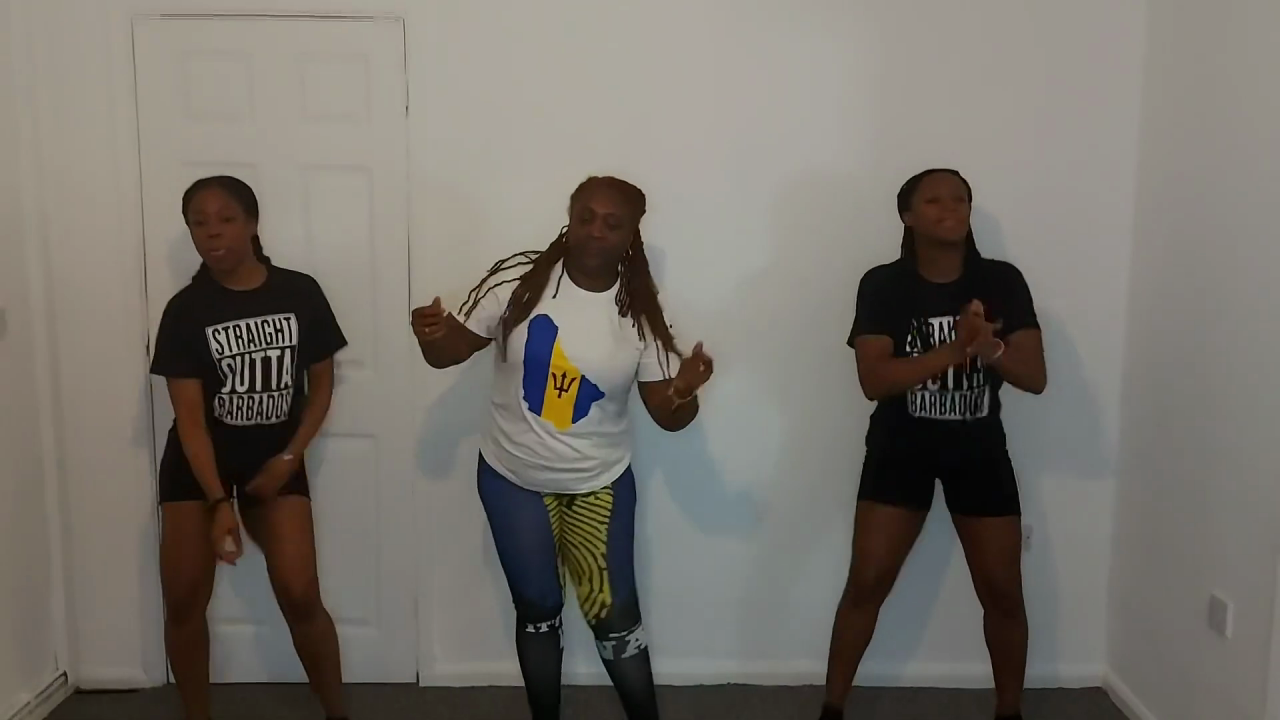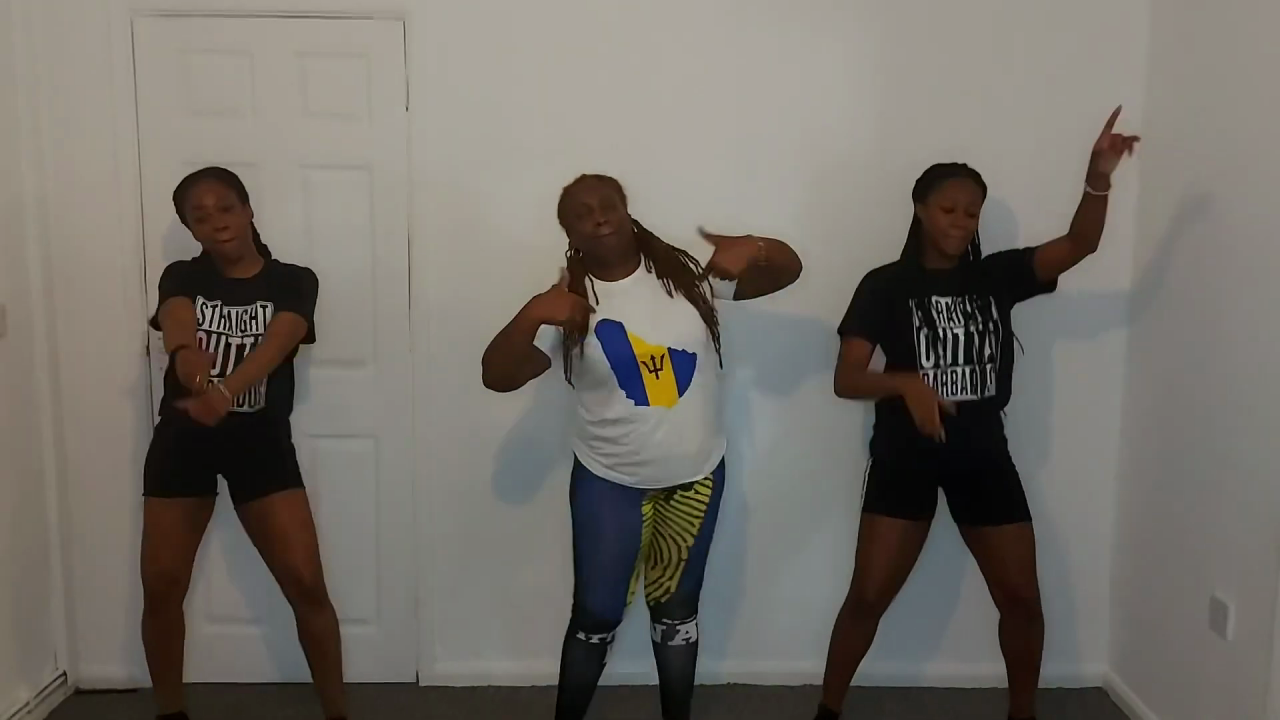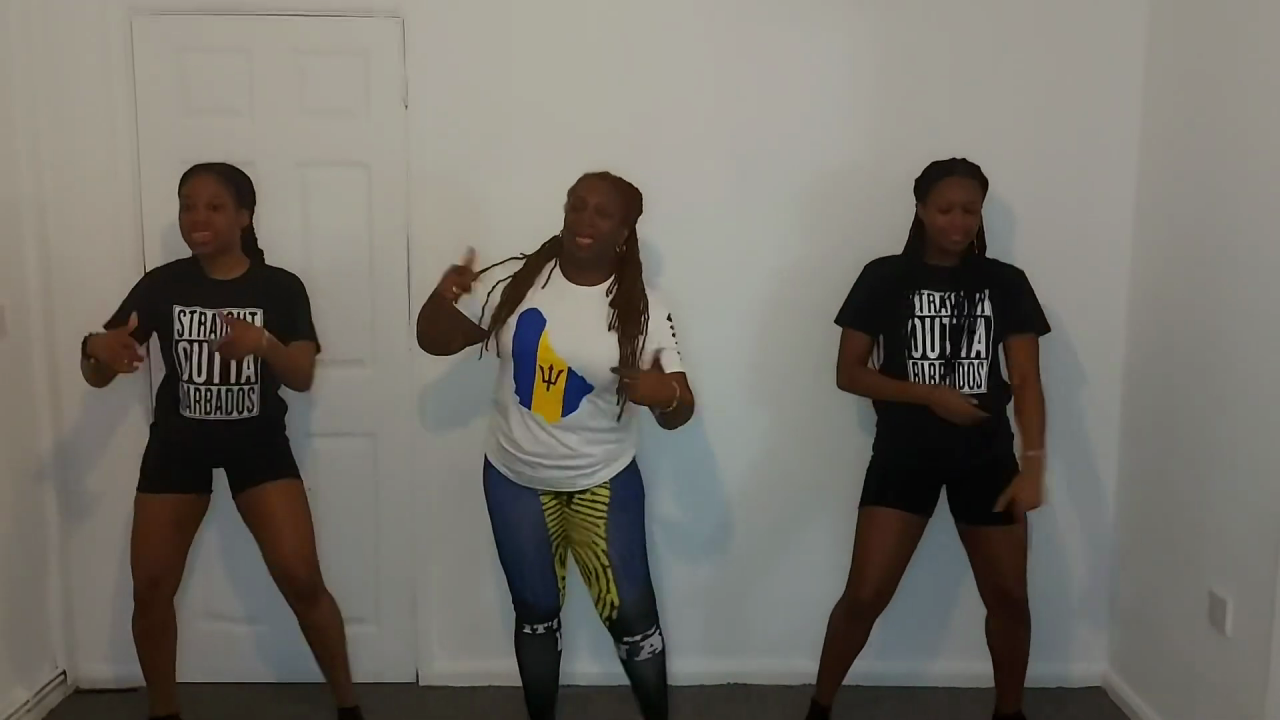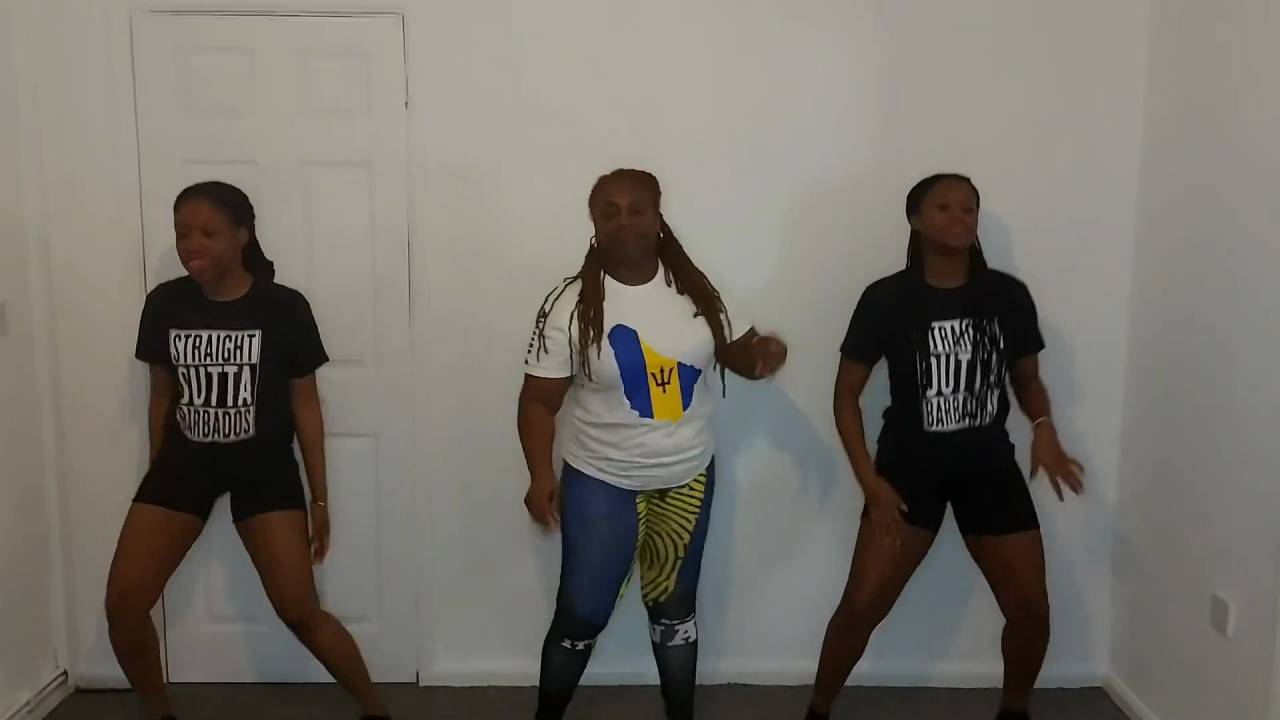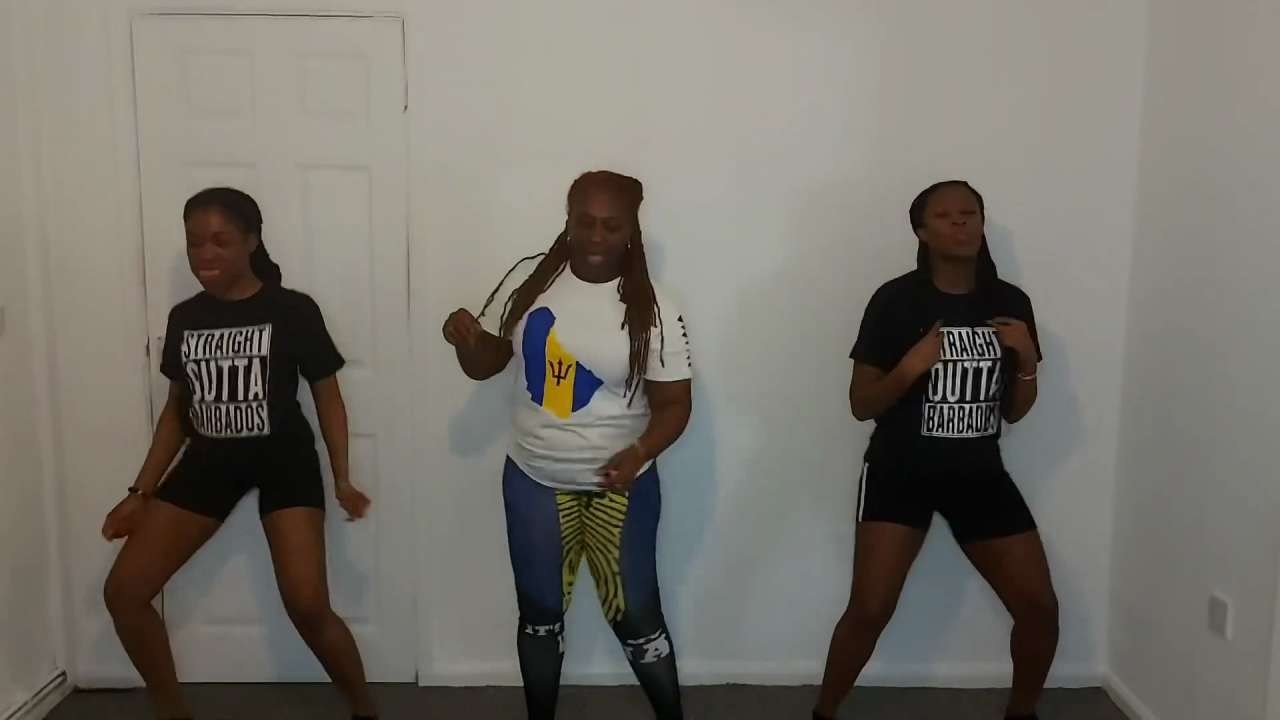
dt=1s
person 1, frame 1
left shoulder: (1001, 281)
right shoulder: (883, 285)
left elbow: (1035, 377)
right elbow: (874, 382)
left wrist: (989, 348)
right wrist: (949, 352)
left hip: (978, 451)
right hip: (900, 448)
left knee: (1003, 593)
right knee: (866, 587)
person 1, frame 2
left shoulder: (999, 275)
right shoulder: (886, 285)
left elbow: (1082, 244)
right elbow: (846, 378)
left wrist: (1099, 179)
right wrist: (901, 384)
left hip: (984, 456)
right hip: (906, 454)
left knee: (1021, 601)
right knee: (869, 596)
person 1, frame 3
left shoulder: (1006, 283)
right shoulder: (884, 278)
left elbow: (1026, 377)
right elbow: (849, 371)
left wrist: (1033, 460)
right wrist: (929, 395)
left hip: (986, 453)
right hip: (905, 452)
left knee: (1010, 599)
right knee: (865, 596)
person 1, frame 4
left shoulder: (1006, 294)
right shoulder: (885, 299)
left elbow: (1027, 378)
right elbow: (846, 392)
left wrist: (1045, 428)
right wrist: (867, 476)
left hip: (989, 466)
right hip: (909, 466)
left knee: (1031, 609)
right knee: (862, 605)
person 1, frame 5
left shoulder: (1010, 303)
right shoulder: (896, 301)
left elbow: (1016, 409)
right elbow: (863, 405)
left wrist: (1025, 363)
right wrist: (910, 368)
left hip: (980, 473)
right hip: (900, 469)
left knee: (1039, 605)
right knee: (869, 610)
person 2, frame 1
left shoulder: (641, 313)
right shoulder: (518, 279)
left elbow: (667, 412)
right elbow: (452, 351)
left wrist: (688, 389)
right wrist: (433, 333)
left hip: (600, 484)
right hip: (513, 479)
left knee: (616, 616)
right knee: (537, 611)
person 2, frame 2
left shoulder: (688, 272)
right shoulder: (567, 303)
left elbow: (788, 268)
right elbow: (498, 376)
left wrist: (752, 250)
right wrist: (531, 316)
left hip: (697, 474)
right hip: (610, 481)
left knee: (675, 606)
right knee: (595, 615)
person 2, frame 3
left shoulder: (642, 309)
right shoulder: (513, 280)
left elbow: (678, 411)
right elbow: (435, 341)
left wrist: (665, 393)
right wrist: (444, 295)
left hip: (605, 482)
right hip: (515, 479)
left knee: (632, 612)
right knee: (536, 612)
person 2, frame 4
left shoulder: (696, 289)
right shoulder: (570, 305)
left elbow: (740, 358)
right elbow: (539, 399)
left wrist: (764, 351)
right wrist: (542, 477)
left hip: (688, 479)
right hip: (601, 482)
left knee: (673, 607)
right knee: (580, 616)
person 2, frame 5
left shoulder: (652, 307)
right shoulder: (528, 279)
left elbow: (674, 404)
right elbow: (484, 365)
left wrist: (639, 453)
right wrist: (465, 339)
left hip: (621, 484)
right hip: (533, 479)
left knee: (636, 615)
right knee: (540, 612)
person 3, frame 1
left shoulder: (300, 293)
right shoulder: (185, 310)
left elbow: (321, 384)
right elbow: (189, 416)
left wrist: (289, 458)
right wrist: (218, 503)
left hip: (276, 459)
right hip: (198, 466)
left knee: (300, 597)
right knee: (182, 600)
person 3, frame 2
left shoulder: (294, 282)
right shoulder: (181, 278)
left elbow: (274, 349)
right elbow: (178, 338)
left wrist: (222, 397)
right wrist: (187, 358)
left hip: (261, 444)
right hip: (182, 444)
left knee: (306, 586)
right knee: (161, 589)
person 3, frame 3
left shoulder: (281, 288)
right shoulder: (162, 284)
left elbow: (302, 375)
right elbow: (100, 372)
left wrist: (261, 345)
right wrist: (99, 348)
left hip: (259, 443)
right hip: (178, 445)
left knee: (301, 579)
right knee: (151, 586)
person 3, frame 4
left shoulder: (284, 309)
right shoulder: (164, 304)
left elbow: (304, 405)
right elbow: (161, 396)
left wrist: (319, 502)
right wrist: (151, 479)
left hip: (265, 469)
right hip: (182, 468)
left knee: (296, 610)
right knee: (122, 601)
person 3, frame 5
left shoulder: (293, 311)
right shoulder: (185, 318)
left elbow: (329, 399)
right elbow: (176, 411)
left wrist: (342, 482)
right wrist: (140, 493)
left hip: (285, 464)
right hip: (206, 464)
left knee: (308, 608)
right knee: (123, 590)
